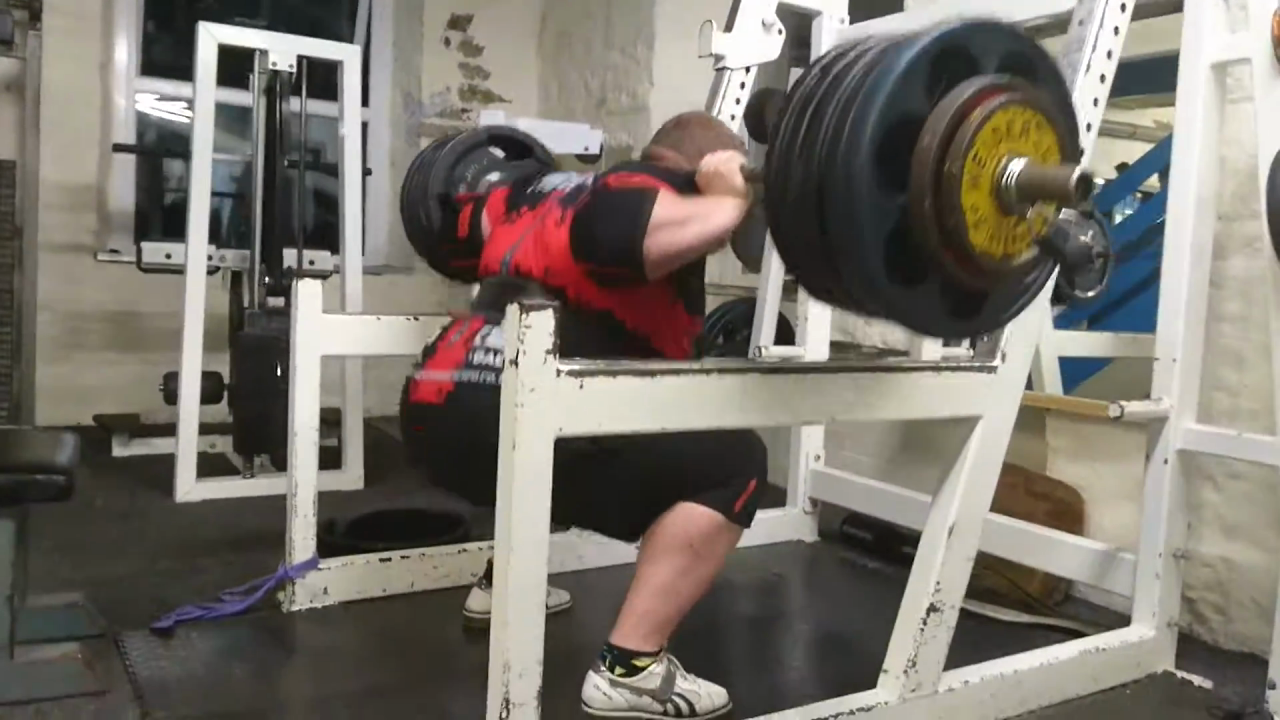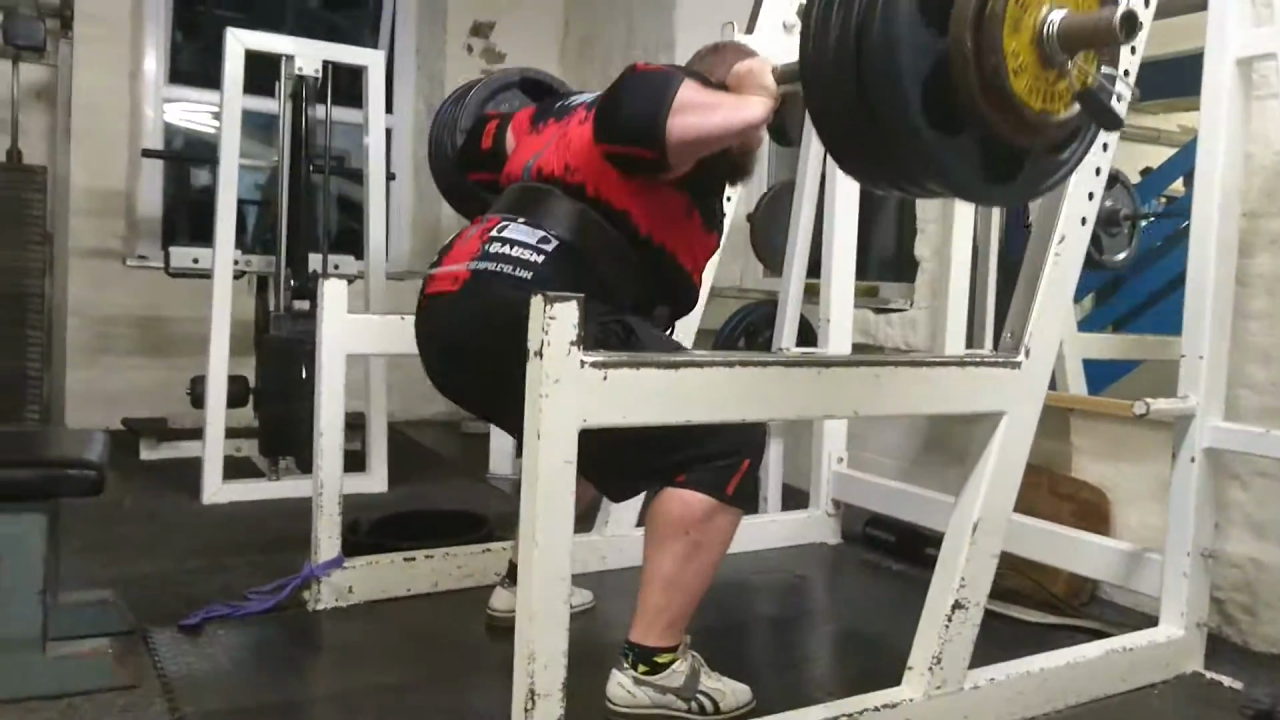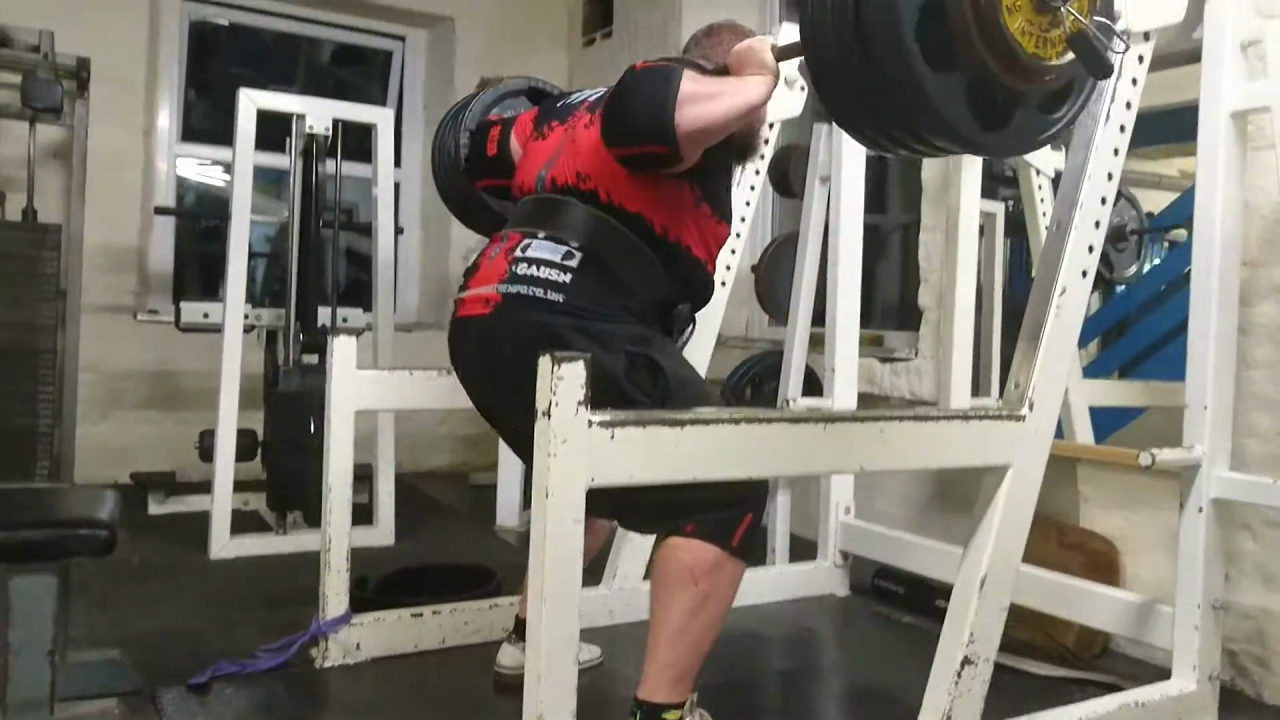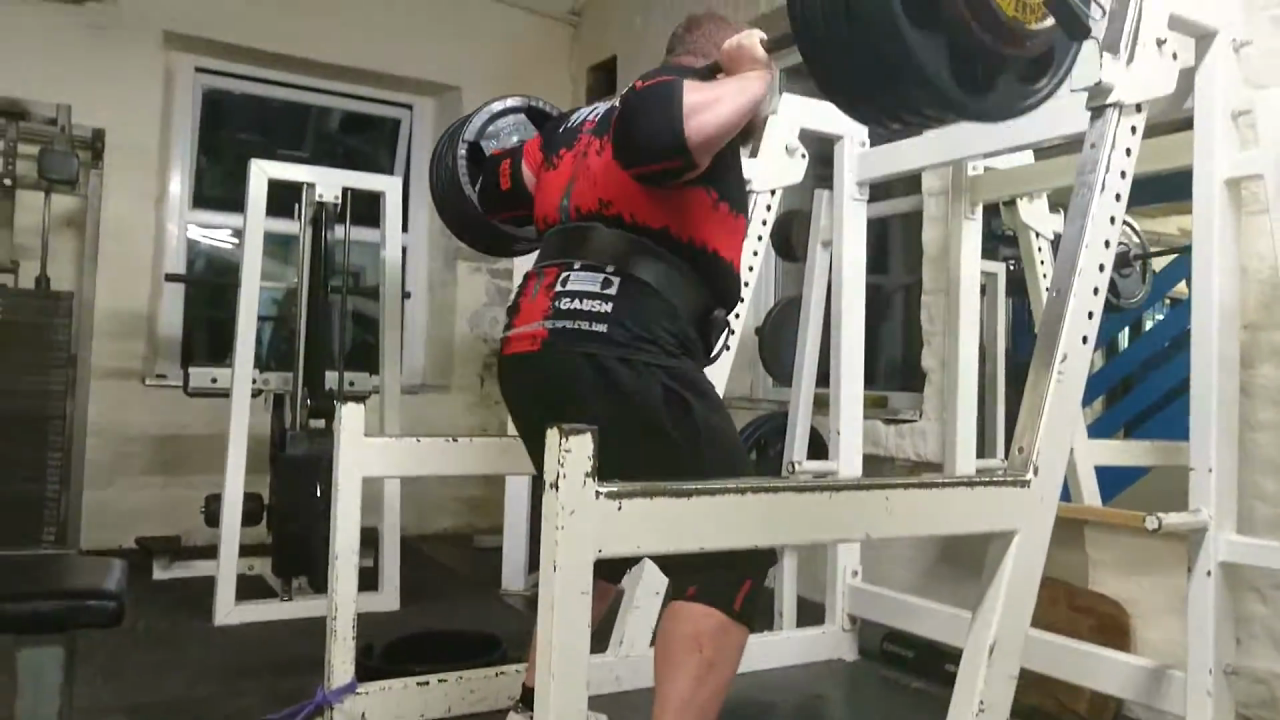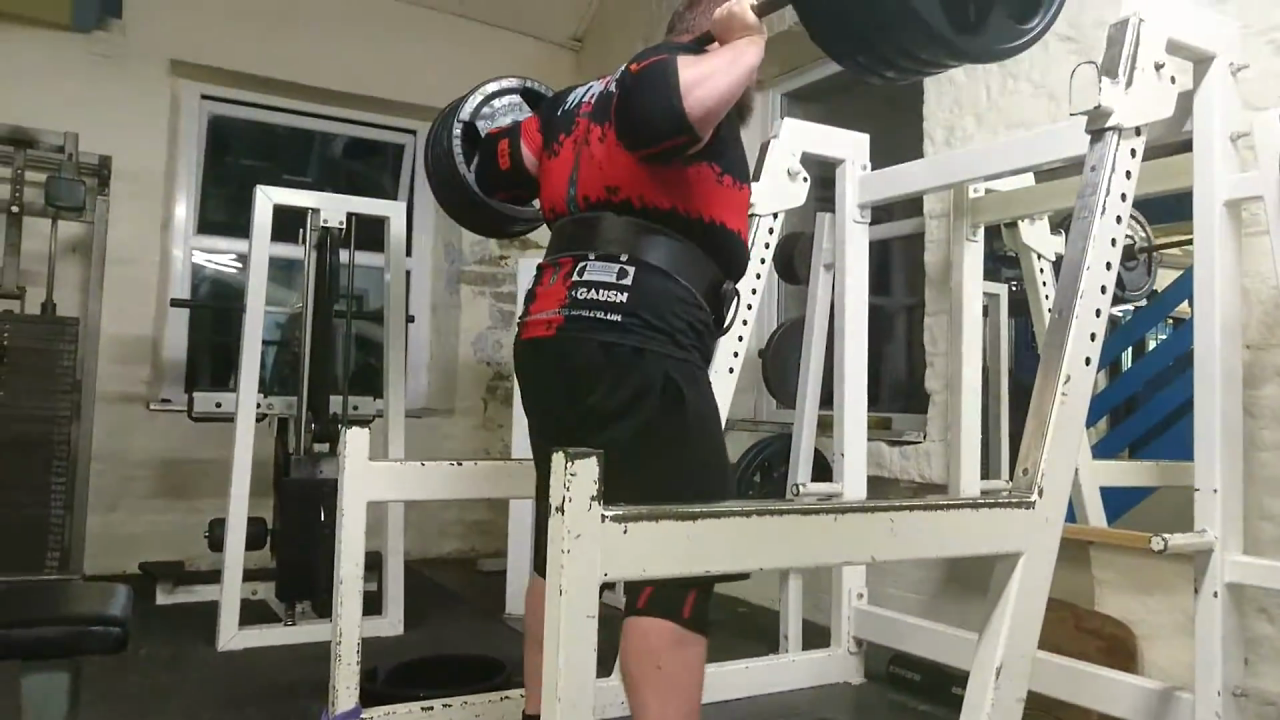
dt=0.3s
person 1, frame 1
left shoulder: (561, 184)
right shoulder: (659, 193)
left elbow: (461, 226)
right elbow: (613, 232)
right wrist: (727, 203)
left hip: (438, 410)
right hip: (503, 411)
left knee: (584, 434)
right knee: (729, 461)
right ankle: (629, 669)
person 1, frame 2
left shoulder: (578, 107)
right shoulder: (700, 115)
left elbow: (480, 148)
right elbow: (639, 110)
right wrist: (754, 102)
left hip: (456, 309)
right hip: (523, 312)
left knee: (592, 425)
right knee: (723, 440)
left ankle: (525, 583)
person 1, frame 3
left shoulder: (589, 101)
right shoulder: (693, 91)
left elbow: (486, 156)
right elbow: (648, 111)
right wrist: (757, 82)
left hip: (491, 318)
right hip: (559, 324)
right knee: (723, 491)
left ankle: (530, 638)
person 1, frame 4
left shoulder: (590, 119)
right shoulder: (684, 94)
left elbow: (495, 188)
right elbow: (662, 130)
right wrist: (755, 76)
left hip: (538, 349)
right hip: (611, 353)
right knee: (730, 552)
person 1, frame 5
left shoulder: (586, 97)
right shoulder: (680, 68)
left elbow: (494, 166)
right elbow: (663, 110)
left hip: (558, 336)
right hip: (634, 343)
right knee: (674, 565)
